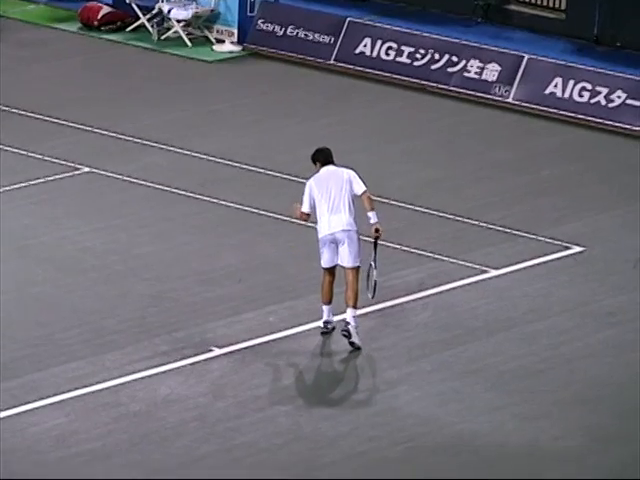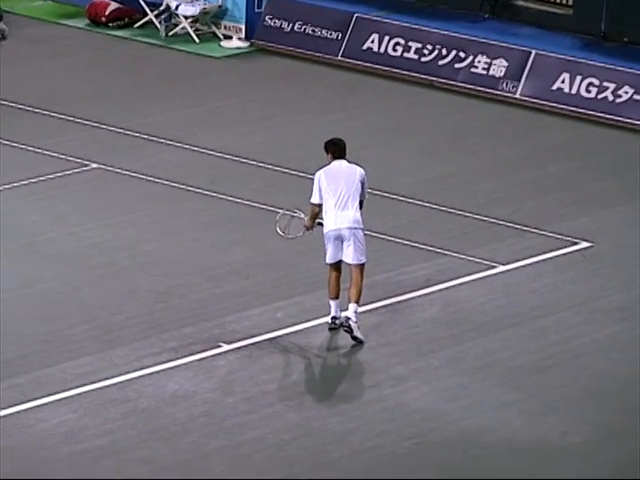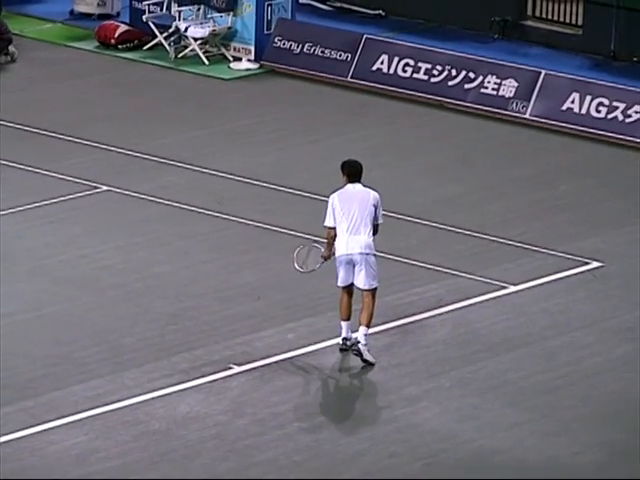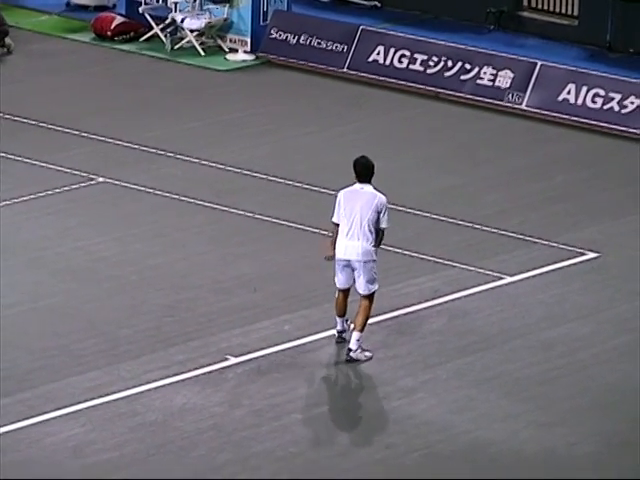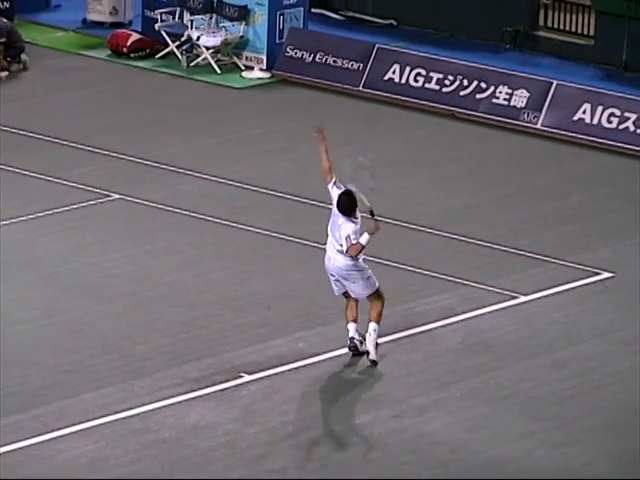
dt=1s
person 1, frame 1
left shoulder: (312, 182)
right shoulder: (347, 173)
left elbow: (305, 216)
right elbow: (366, 196)
left wrist: (298, 211)
right wrist: (374, 221)
left hip: (325, 231)
right hip: (346, 228)
left knee: (328, 274)
right knee: (351, 276)
left ankle: (327, 321)
right ankle: (350, 323)
person 1, frame 2
left shoulder: (321, 174)
right shoulder: (359, 172)
left elbow: (316, 208)
left wrist: (310, 222)
left hip: (331, 227)
right hip: (352, 225)
left knee: (334, 269)
right knee: (356, 272)
left ankle: (334, 316)
right ankle: (351, 318)
person 1, frame 3
left shoulder: (335, 197)
right shoulder: (373, 196)
left elbow: (331, 232)
left wrist: (328, 250)
left hip: (343, 250)
right hip: (364, 250)
left knee: (346, 292)
right knee: (368, 296)
left ankle: (345, 337)
right ankle: (361, 342)
person 1, frame 4
left shoulder: (343, 194)
right shoulder: (380, 200)
right elbow: (380, 233)
left wrist: (332, 248)
right wrist: (372, 248)
left hip: (343, 251)
right hip: (364, 254)
left knee: (342, 292)
right knee: (366, 300)
left ankle: (341, 331)
right ankle: (354, 347)
person 1, frame 5
left shoulder: (339, 198)
right shoulder: (348, 228)
left elbow: (328, 173)
right elbow: (353, 252)
left wrist: (323, 144)
right wrist: (368, 234)
left hip: (331, 265)
right hip: (349, 268)
left knee: (351, 298)
right knee: (377, 300)
left ankle: (353, 337)
right ankle: (371, 338)
